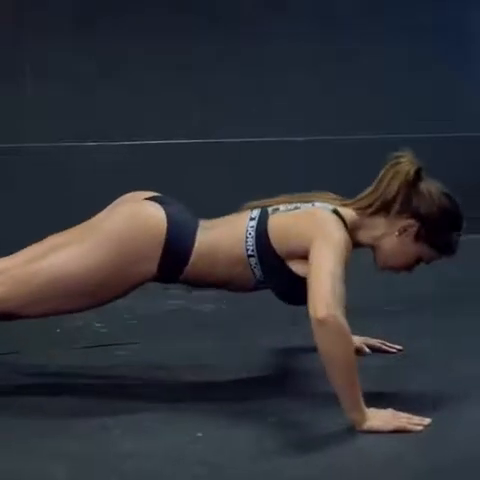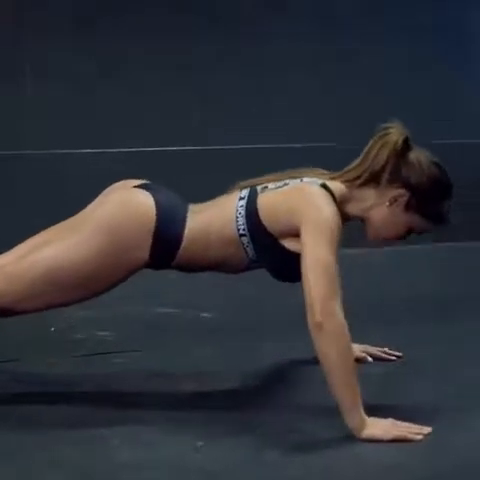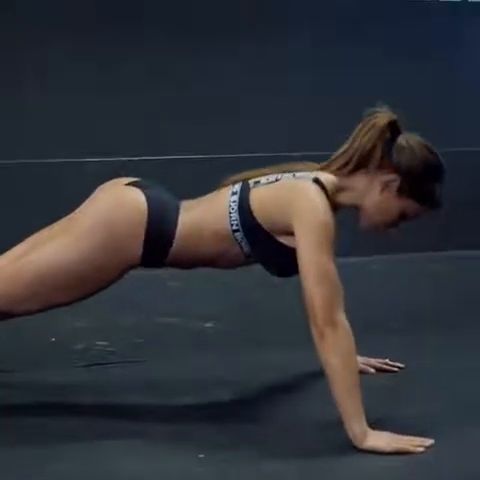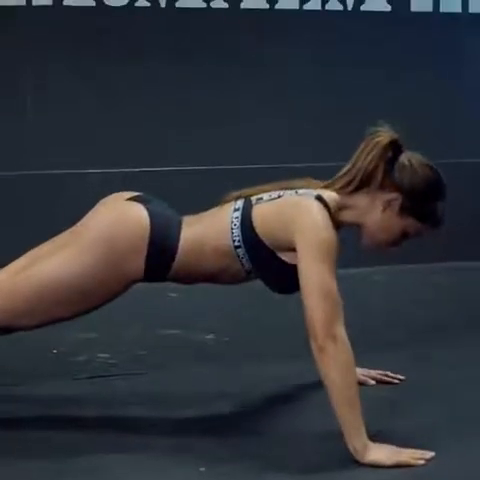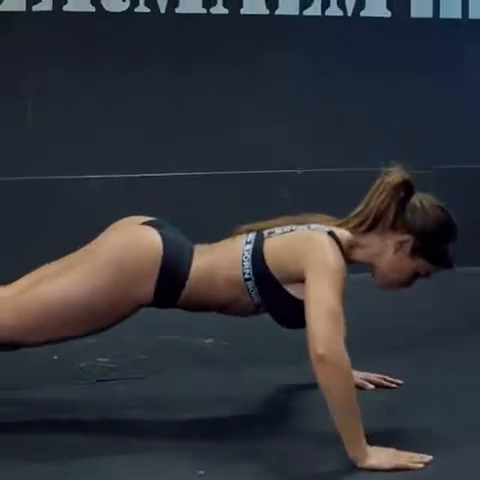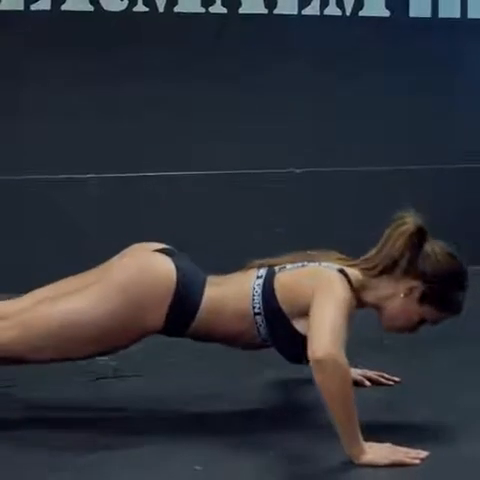
dt=0.4s
person 1, frame 1
left shoulder: (334, 214)
right shoulder: (333, 232)
right elbow: (324, 317)
left wrist: (338, 339)
right wrist: (361, 416)
left hip: (152, 220)
right hip: (146, 240)
person 1, frame 2
left shoulder: (323, 192)
right shoulder: (321, 210)
right elbow: (323, 316)
left wrist: (337, 347)
right wrist: (360, 423)
left hip: (142, 209)
right hip: (135, 229)
person 1, frame 3
left shoulder: (317, 186)
right shoulder: (313, 205)
right elbow: (326, 321)
left wrist: (343, 356)
right wrist: (361, 434)
left hip: (135, 208)
right hip: (127, 225)
person 1, frame 4
left shoulder: (319, 205)
right shoulder: (316, 222)
right elbow: (326, 335)
left wrist: (340, 367)
right wrist: (362, 447)
left hip: (136, 220)
right hip: (129, 240)
person 1, frame 5
left shoulder: (331, 238)
right shoulder: (328, 254)
right elbow: (325, 352)
left wrist: (338, 372)
right wrist: (362, 453)
left hip: (147, 245)
right hip: (141, 264)
person 1, frame 6
left shoulder: (341, 273)
right shoulder: (339, 289)
right elbow: (323, 356)
left wrist: (339, 370)
right wrist: (358, 450)
left hip: (157, 269)
right hip: (152, 292)
